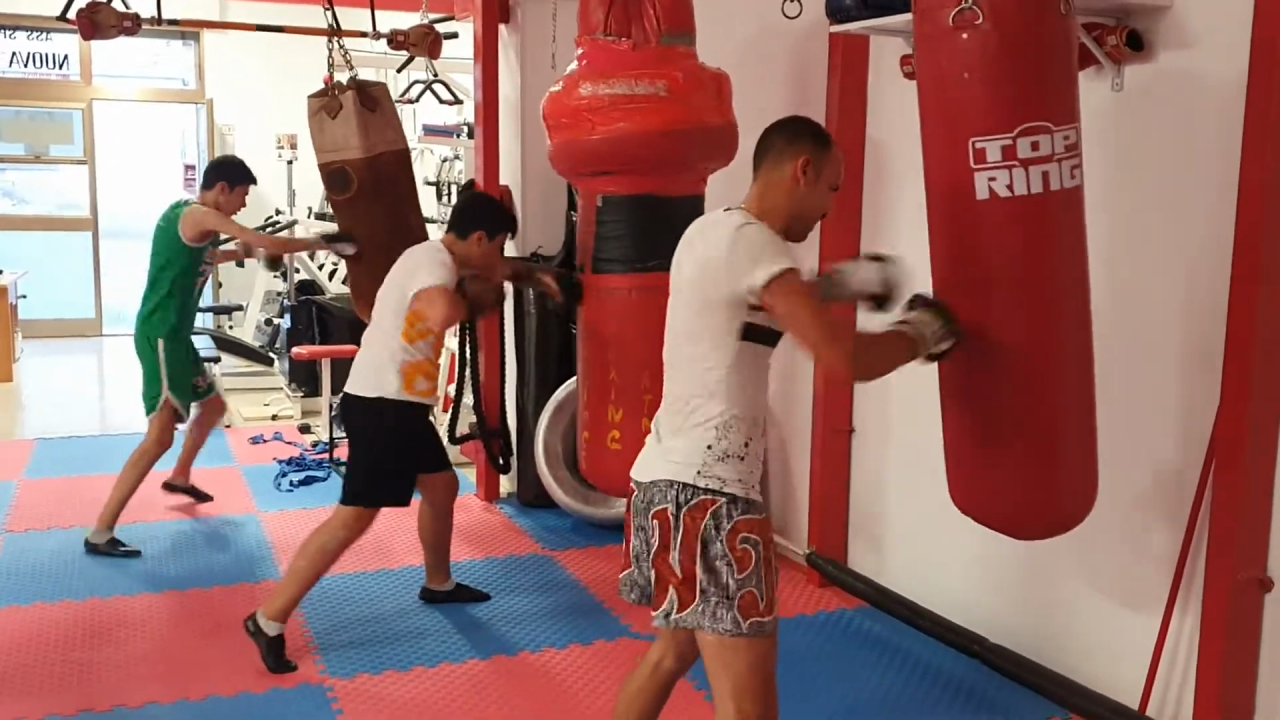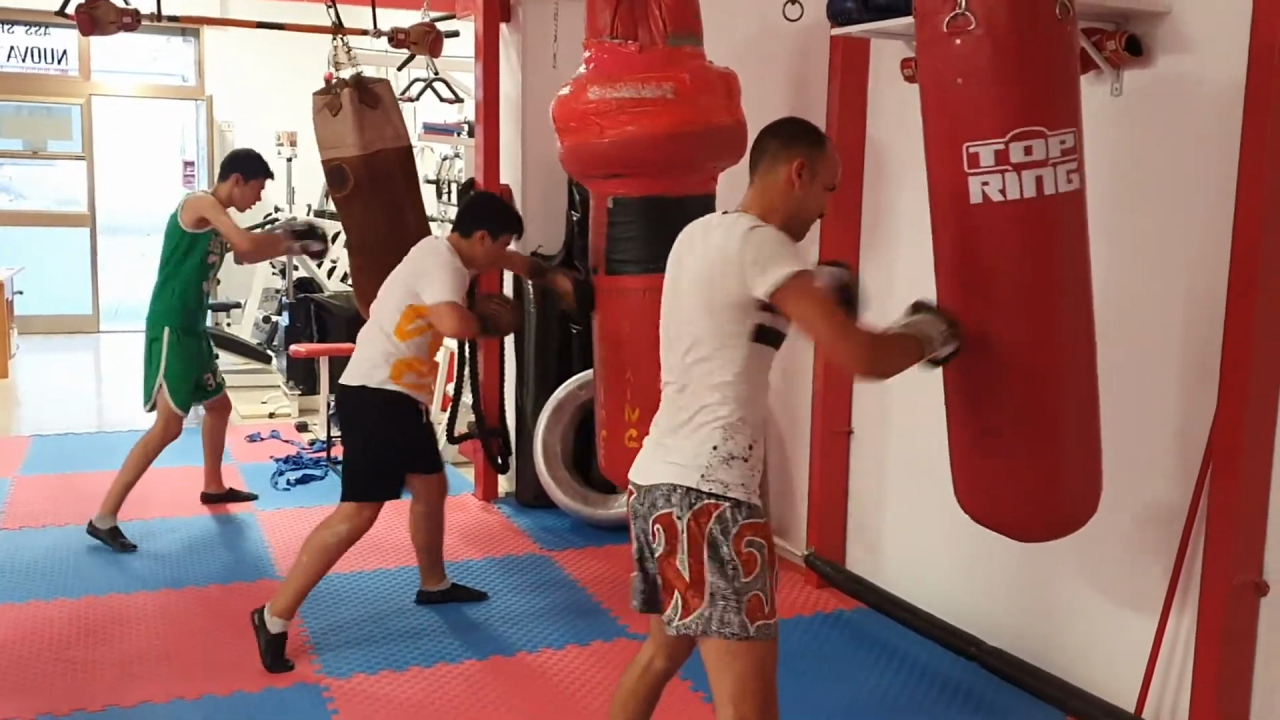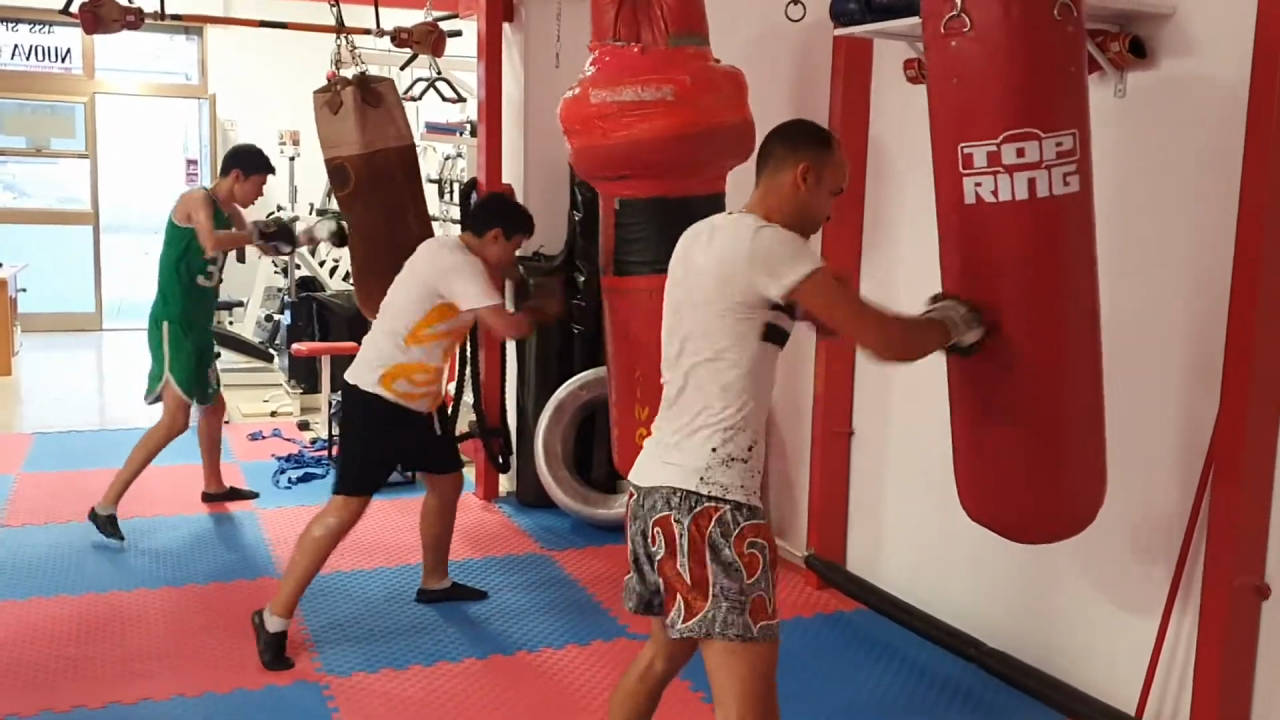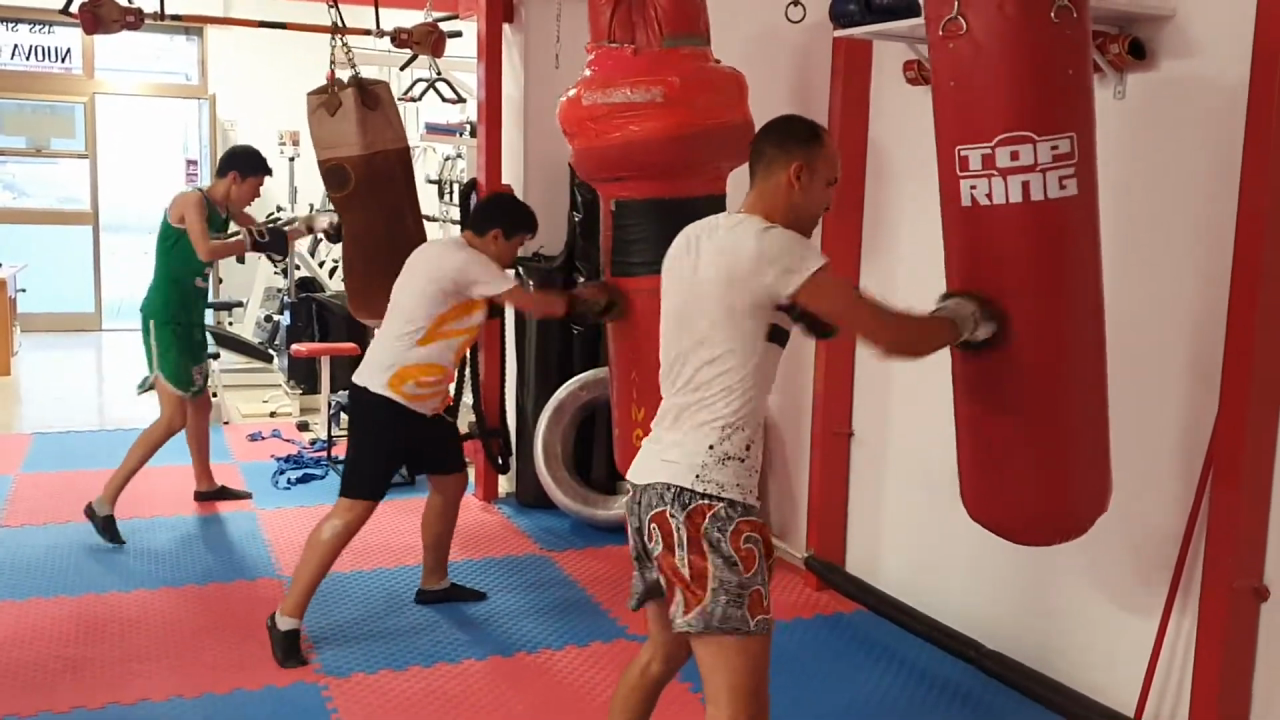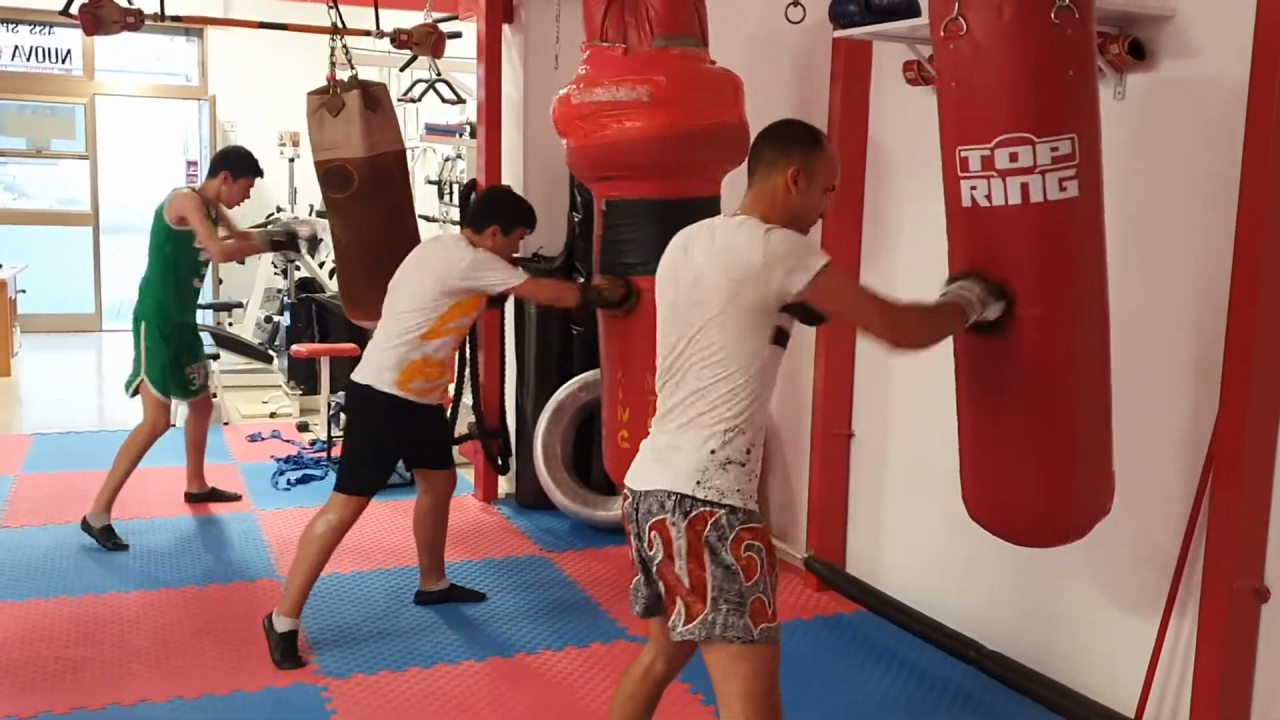
dt=0.3s
person 1, frame 1
left shoulder: (708, 232)
right shoulder: (752, 244)
right elbow: (845, 359)
right wrist: (924, 331)
left hip: (664, 475)
right hip: (706, 488)
left knee: (674, 648)
person 1, frame 2
left shoulder: (700, 235)
right shoulder: (760, 244)
right elbow: (859, 358)
left wrist: (824, 295)
right wrist: (927, 332)
left hip: (659, 478)
right hip: (705, 491)
left knee: (666, 648)
person 1, frame 3
left shoulder: (699, 236)
right shoulder: (767, 246)
right elbow: (884, 340)
left wrist: (803, 306)
right wrist: (953, 322)
left hip: (660, 481)
right hip: (707, 495)
left knee: (665, 651)
person 1, frame 4
left shoulder: (692, 240)
right shoulder: (767, 245)
right elbow: (881, 331)
right wrist: (964, 322)
left hip: (661, 479)
right hip: (703, 492)
left knee: (662, 652)
person 1, frame 5
left shoulder: (687, 243)
right shoulder: (774, 249)
right elbow: (899, 329)
left wrist: (801, 306)
right wrist: (968, 301)
left hip: (655, 484)
right hip: (707, 500)
left knee: (664, 652)
person 2, frame 1
left shoulder: (437, 256)
right shoulder: (434, 261)
left elbow: (493, 273)
right elbow: (439, 315)
left wrist: (531, 274)
right wrist: (474, 297)
left hip: (403, 401)
right hip: (381, 403)
left knee: (441, 487)
right knee: (353, 518)
left ankle: (439, 582)
right ankle: (269, 620)
person 2, frame 2
left shoulder: (449, 251)
right shoulder: (439, 259)
left elbow: (511, 263)
right elbow: (453, 324)
left wrist: (549, 276)
right wrist: (492, 320)
left hip: (399, 394)
right hip: (378, 396)
left knee: (430, 488)
right knee: (357, 512)
left ankle: (434, 584)
right ankle: (275, 618)
person 2, frame 3
left shoulder: (443, 251)
right shoulder: (459, 263)
right elbow: (507, 326)
right wrist: (541, 310)
left hip: (420, 399)
right hip: (379, 398)
left knee: (447, 483)
right knee: (346, 509)
left ankle: (435, 582)
right ankle: (274, 620)
person 2, frame 4
left shoulder: (448, 252)
right shoulder: (465, 262)
right elbow: (539, 304)
right wrist: (588, 302)
left hip: (424, 401)
right hip: (386, 399)
left knee: (451, 484)
right knee: (354, 509)
left ankle: (435, 583)
right ankle: (288, 618)
person 2, frame 5
left shoulder: (447, 248)
right shoulder: (472, 261)
right elbow: (542, 292)
right wrist: (598, 293)
left hip: (419, 394)
right hip: (382, 395)
left knee: (439, 482)
right knee: (347, 504)
left ankle: (432, 583)
right ankle: (284, 620)
person 3, frame 1
left shoulder: (190, 213)
right shoulder: (202, 216)
left elbow: (206, 258)
right elbow: (268, 244)
left wrist: (243, 250)
right wrist: (322, 242)
left hip: (174, 331)
right hip: (163, 335)
left knee: (213, 407)
right knee: (160, 436)
left ankle: (180, 477)
right ankle: (101, 532)
person 3, frame 2
left shoulder: (212, 209)
right shoulder: (201, 204)
left elbow: (244, 254)
right elbow: (249, 243)
left wrist: (285, 236)
right wrist: (293, 238)
left hip: (192, 326)
right hip: (172, 326)
left knee: (219, 407)
right knee: (167, 425)
left ankle: (213, 487)
right ankle: (102, 518)
person 3, frame 3
left shoulder: (228, 210)
right shoulder: (197, 199)
left elbow: (254, 238)
right elbow: (213, 244)
right wrist: (255, 233)
left hip: (198, 324)
right hip: (172, 322)
left knee: (213, 406)
right knee: (175, 419)
left ankle: (214, 485)
right ankle: (106, 504)
person 3, frame 4
left shoulder: (222, 209)
right shoulder: (190, 201)
left elbow: (263, 236)
right elbow: (207, 250)
left wrist: (313, 224)
right wrist: (252, 241)
left hip: (188, 320)
right hip: (166, 318)
left knee: (200, 404)
right knee: (174, 417)
left ankle: (206, 484)
right ankle: (103, 504)
person 3, frame 5
left shoulder: (212, 208)
right shoulder: (185, 199)
left elbow: (243, 241)
right elbow: (220, 251)
left wrist: (286, 238)
right wrist: (269, 241)
left hip: (180, 322)
right hip: (156, 323)
left knee: (201, 403)
right knee: (156, 421)
left ankle: (196, 484)
right ankle: (97, 514)
